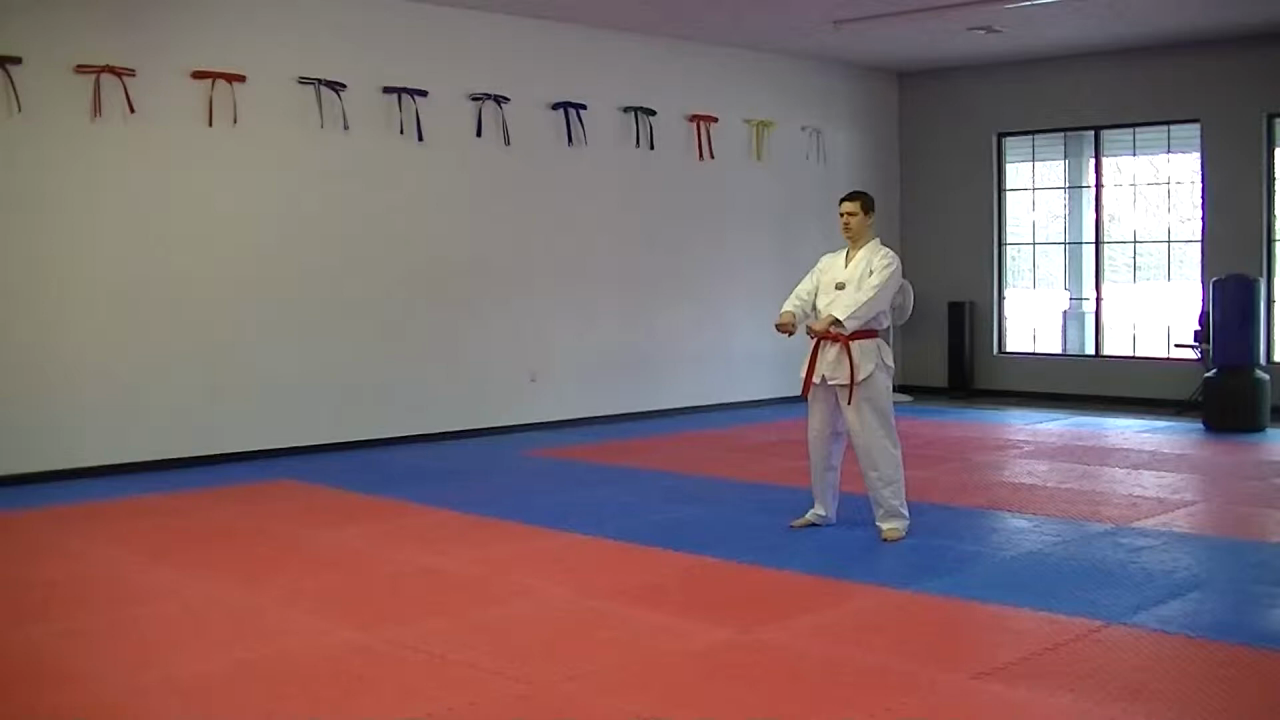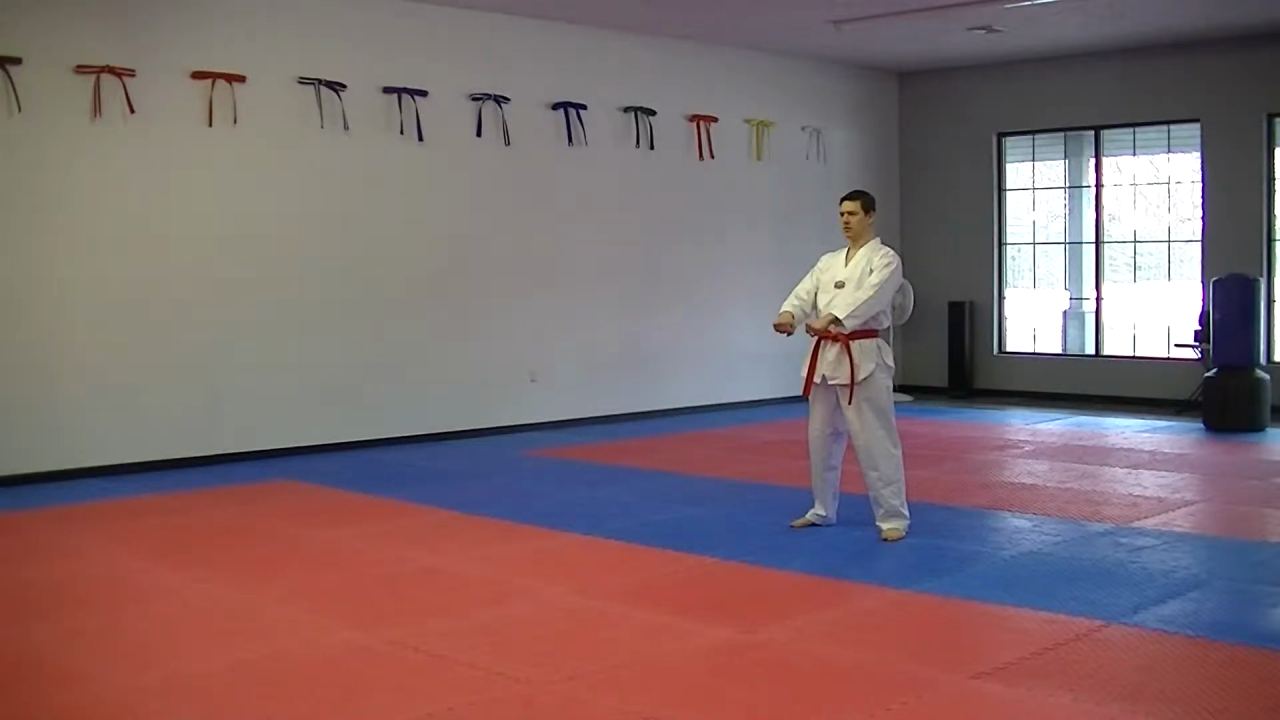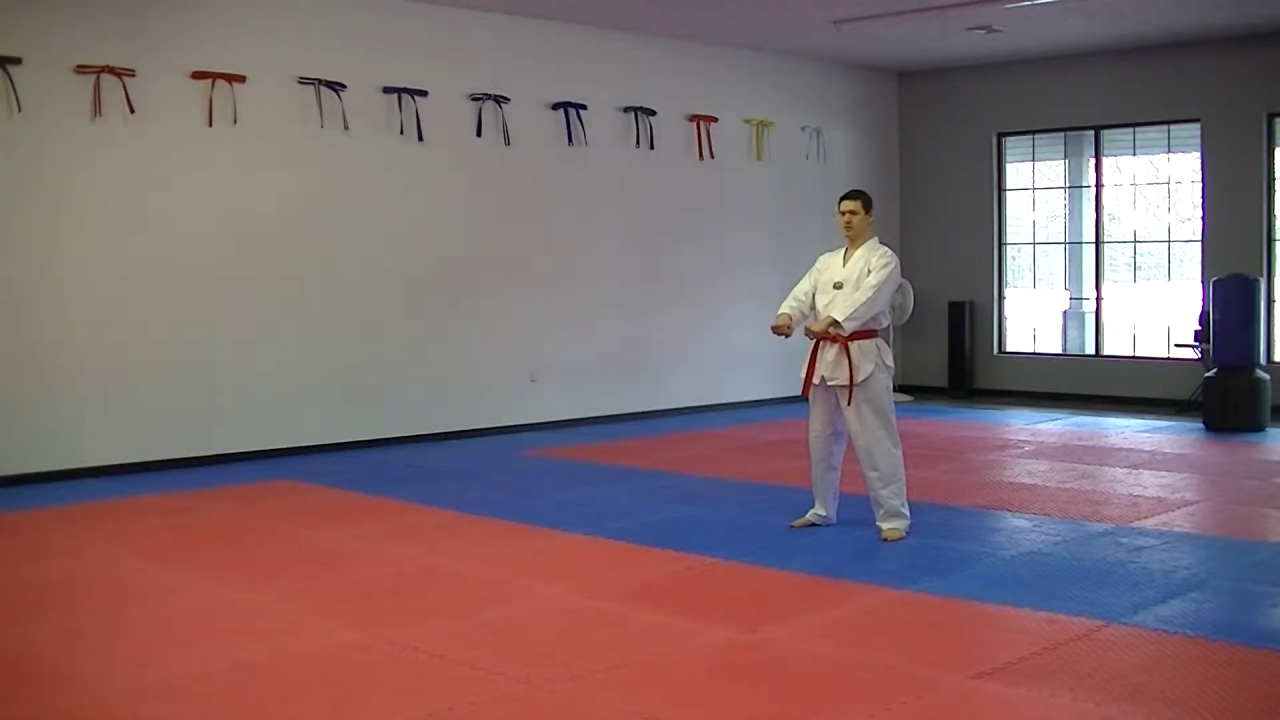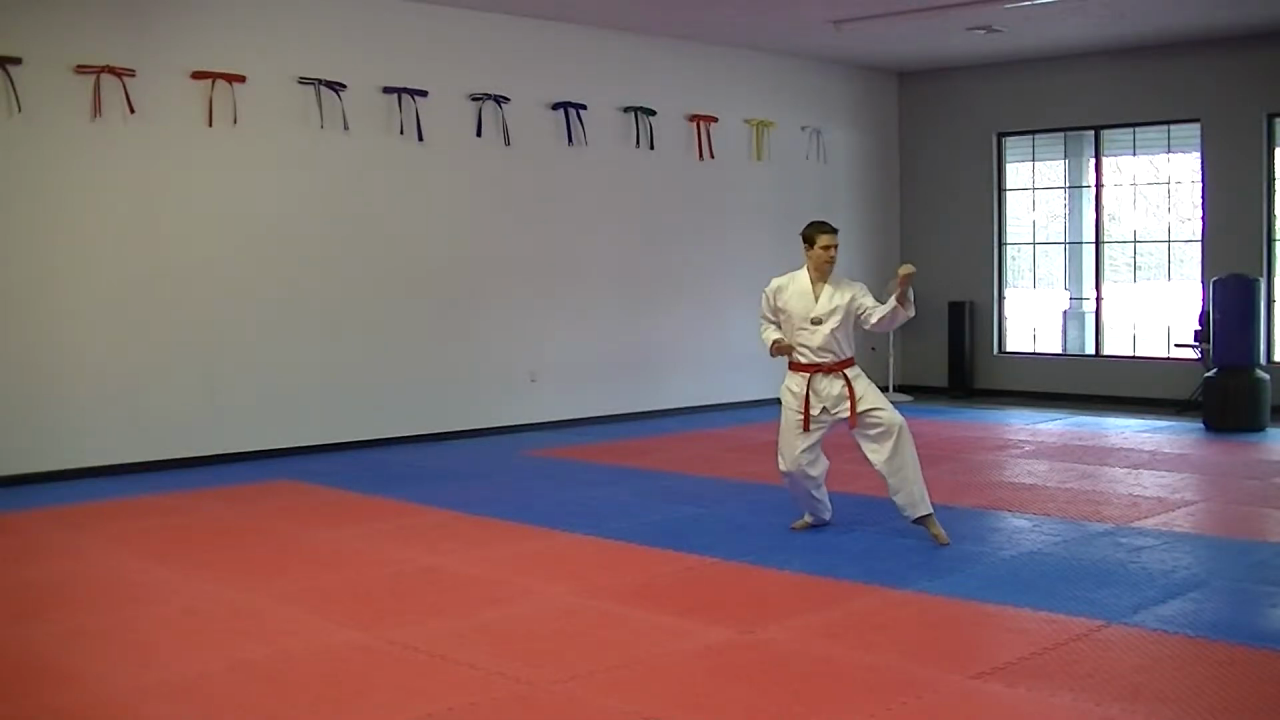
dt=1s
person 1, frame 1
left shoulder: (885, 260)
right shoulder: (828, 262)
left elbow: (867, 298)
right elbow: (804, 292)
left wrist: (829, 319)
right wrist: (789, 313)
left hip: (862, 358)
right hip: (825, 357)
left knee: (874, 439)
right knee: (821, 437)
left ankle: (893, 517)
right ankle: (823, 509)
person 1, frame 2
left shoulder: (885, 259)
right shoulder: (828, 262)
left elbow: (867, 297)
right elbow: (805, 292)
left wrist: (828, 318)
right wrist: (788, 313)
left hip: (863, 358)
right hip: (826, 357)
left knee: (875, 439)
right knee: (822, 436)
left ankle: (893, 517)
right ankle: (823, 510)
person 1, frame 3
left shoulder: (883, 259)
right shoulder: (826, 261)
left elbow: (866, 298)
right elbow: (803, 293)
left wrist: (828, 321)
right wrist: (785, 316)
left hip: (862, 357)
right hip: (825, 357)
left knee: (875, 440)
right knee: (822, 437)
left ankle: (893, 517)
right ankle: (823, 510)
person 1, frame 4
left shoulder: (850, 290)
right shoulder: (780, 288)
left elbow: (881, 319)
right elbow: (768, 322)
left wrist: (902, 292)
right wrist: (775, 341)
left hip: (846, 380)
right hip: (803, 385)
left knee: (892, 426)
right knee: (794, 462)
left ankle: (921, 512)
right ankle: (817, 513)
